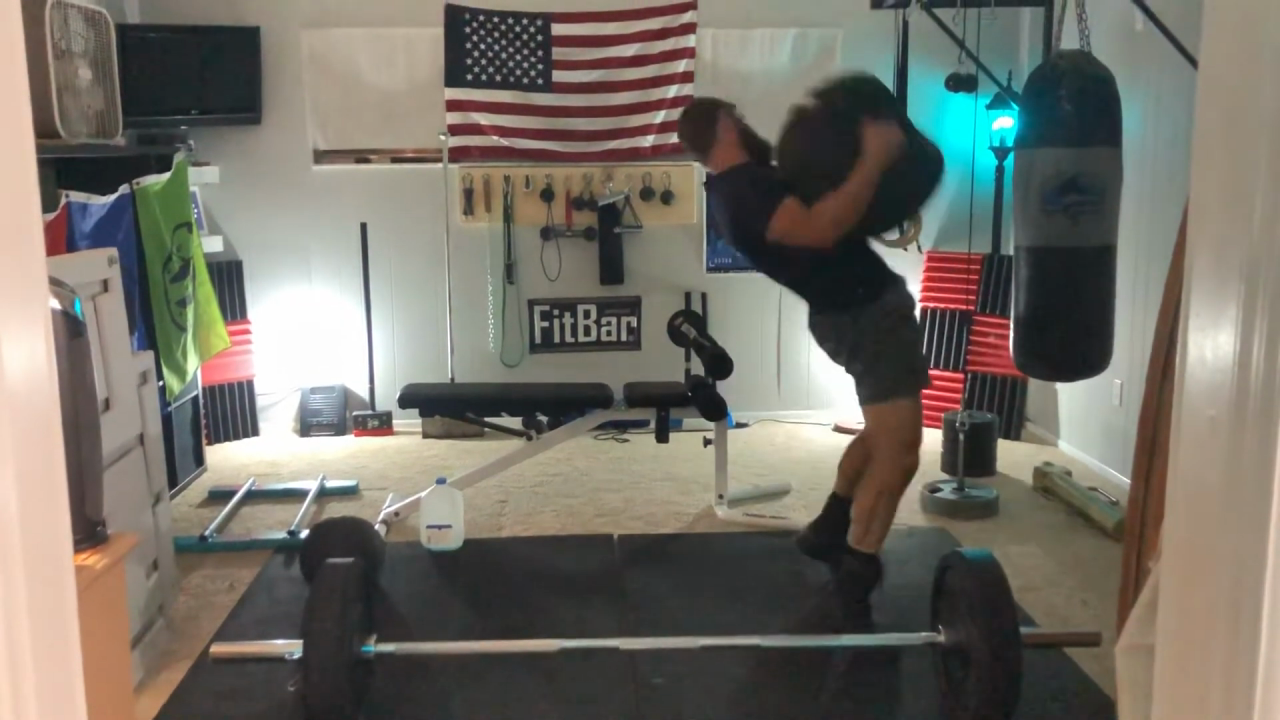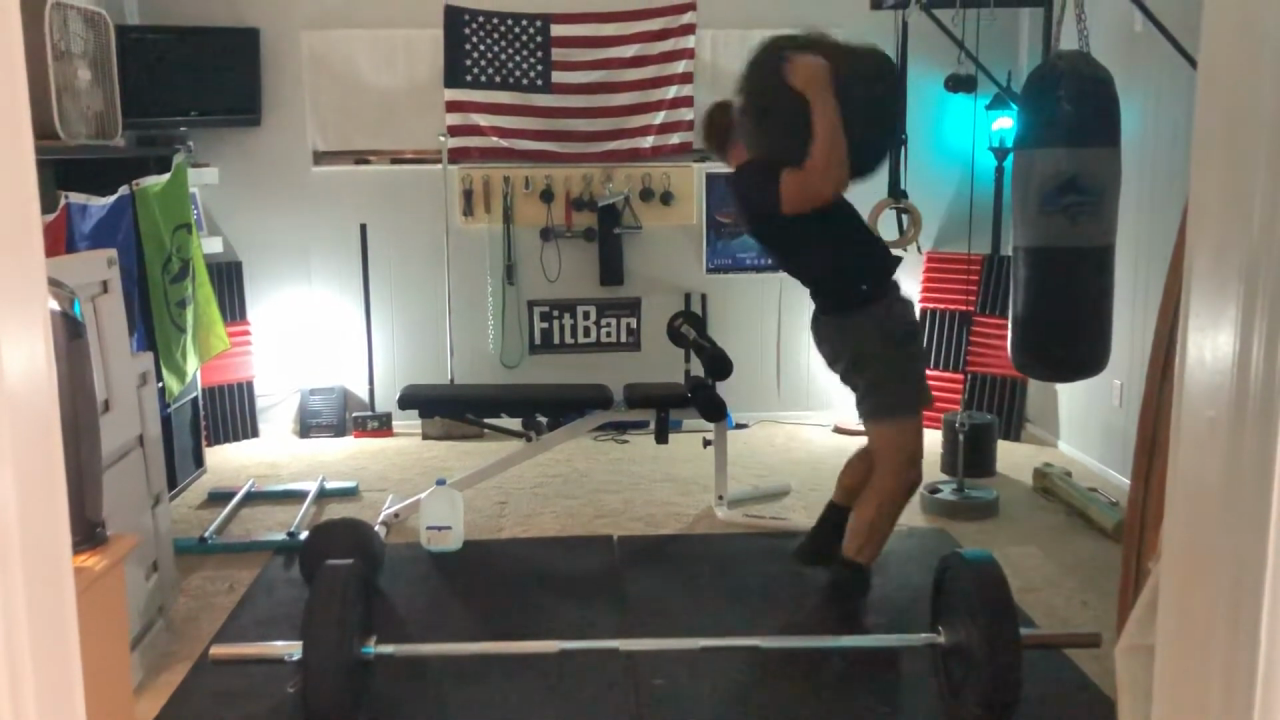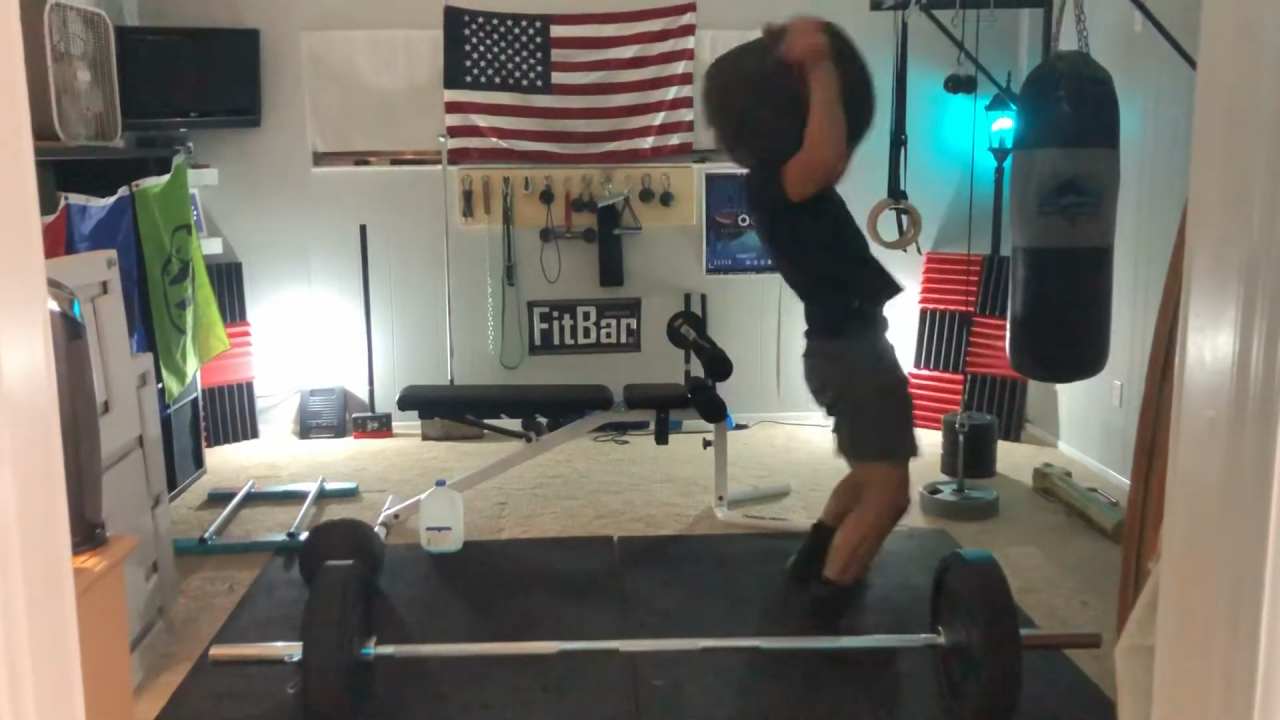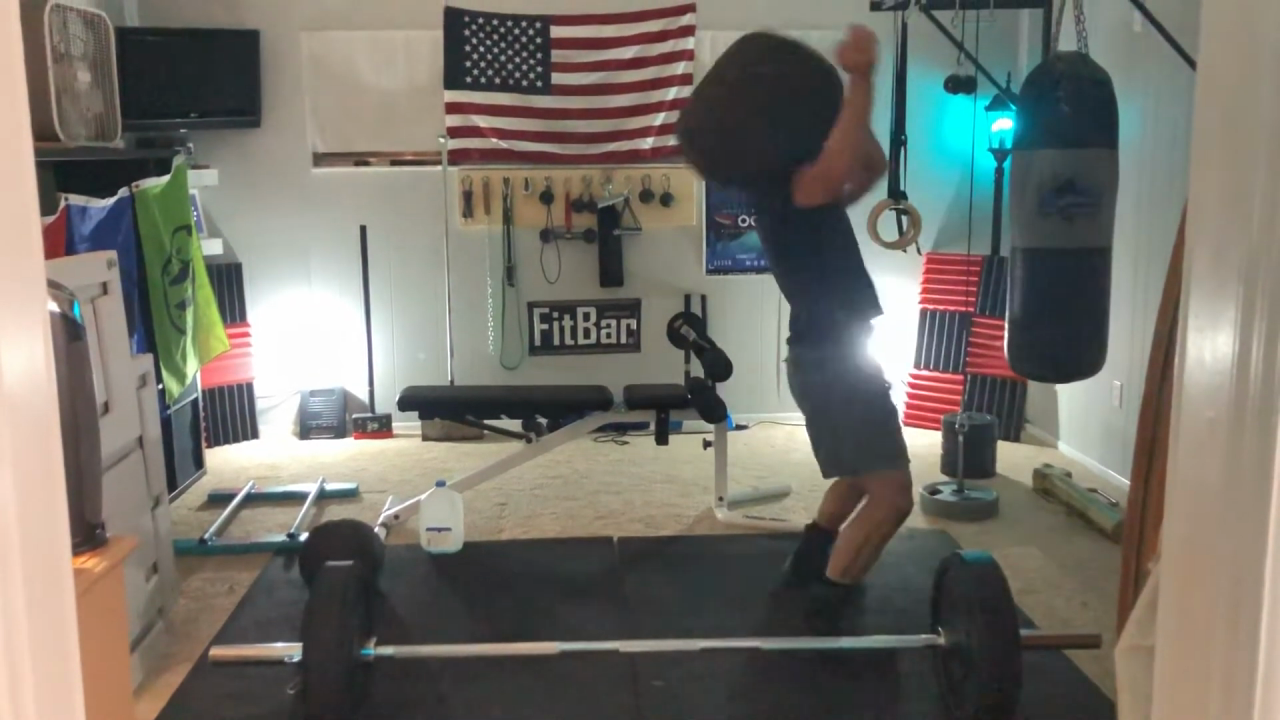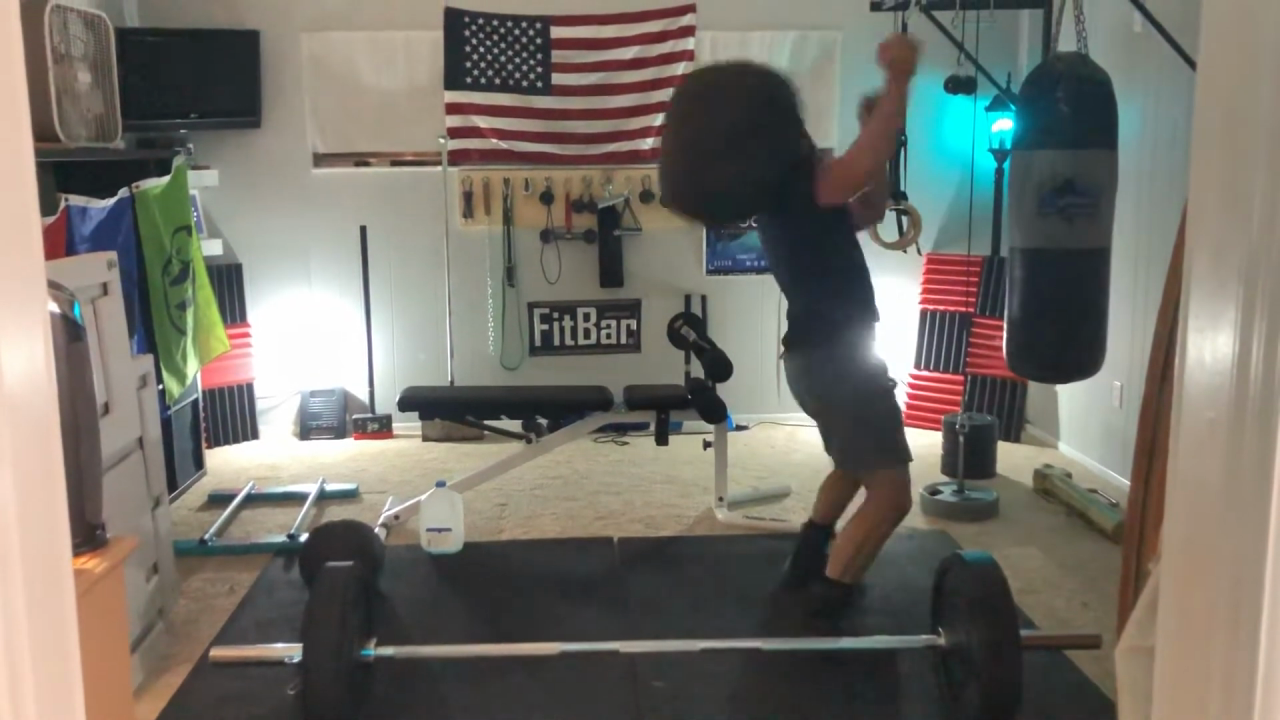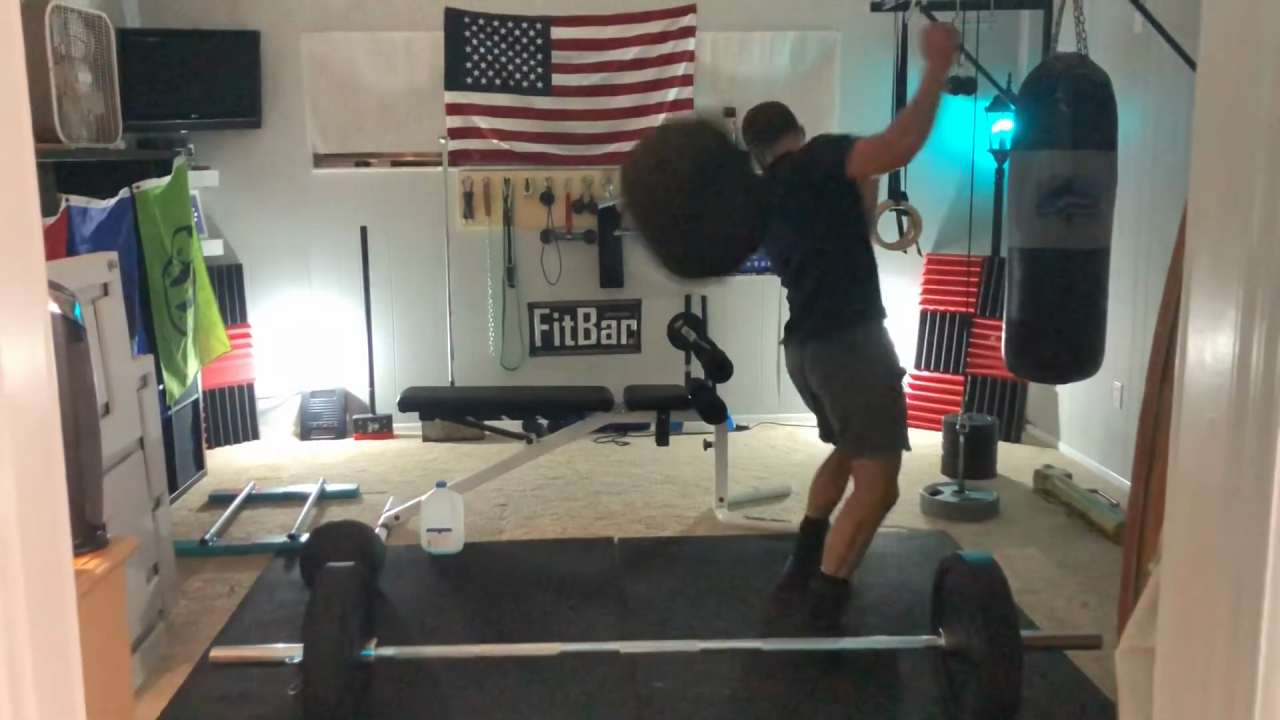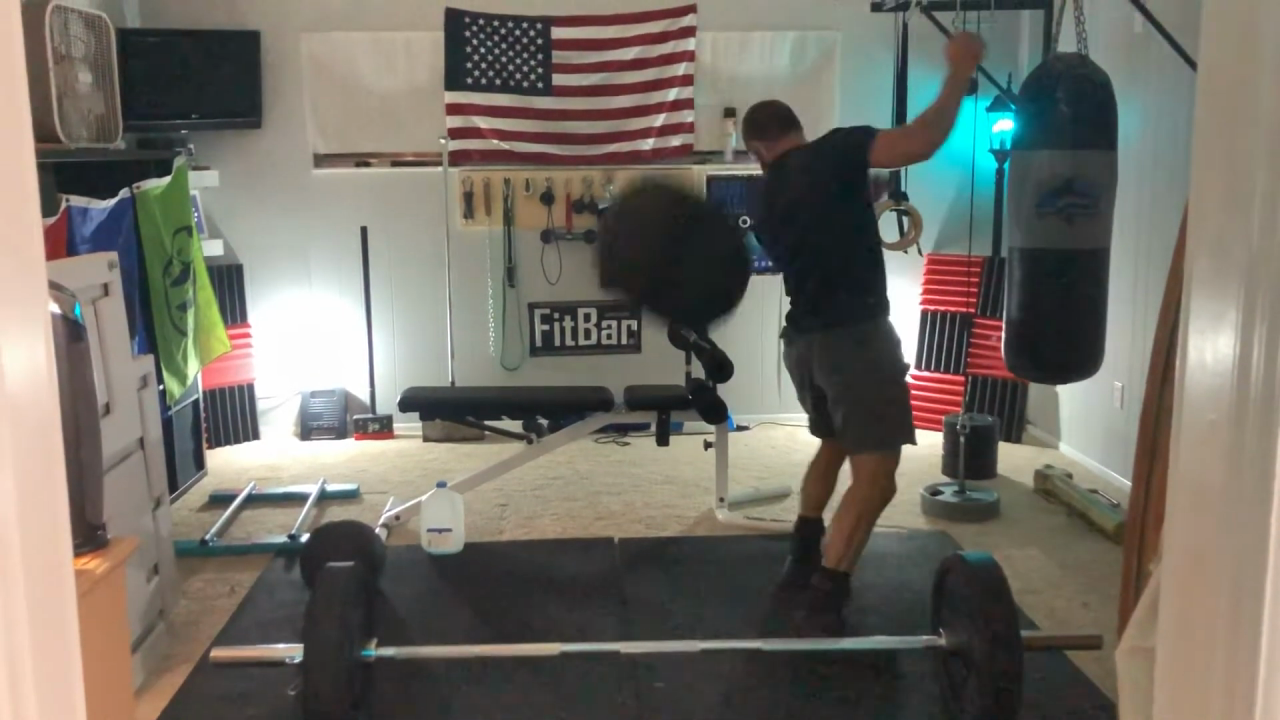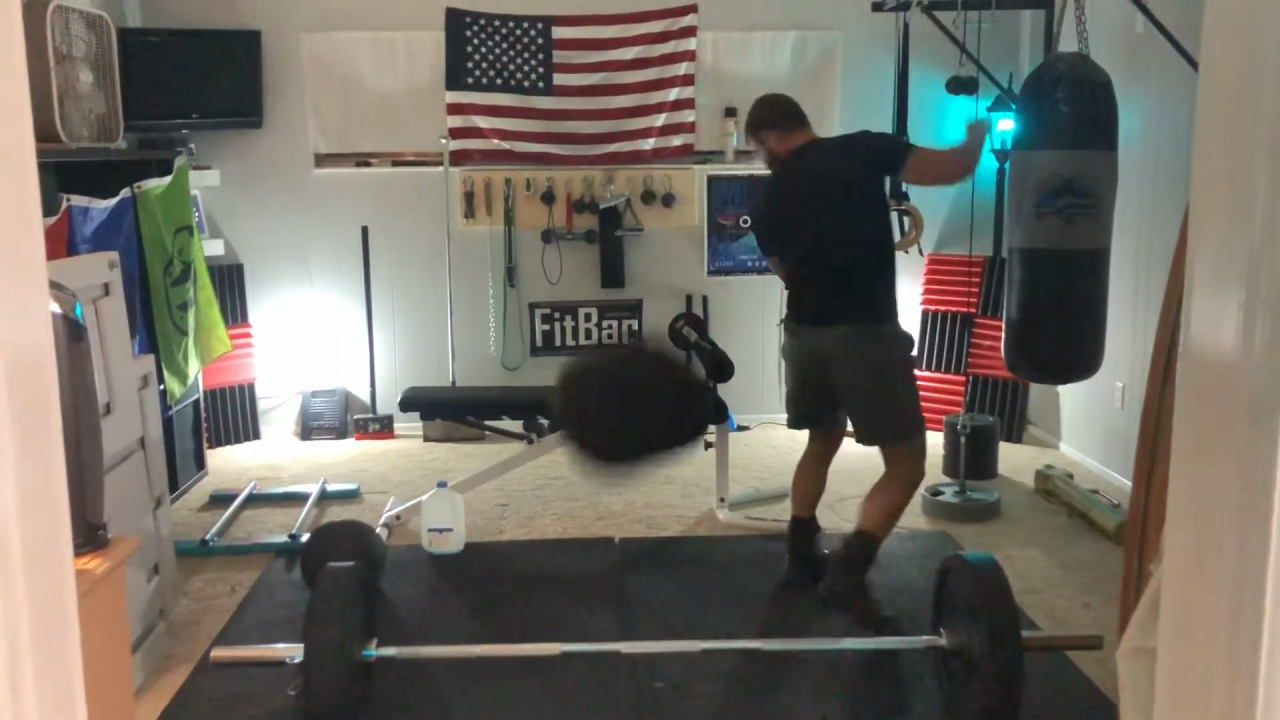
dt=0.1s
person 1, frame 1
left shoulder: (749, 185)
right shoulder: (741, 190)
left elbow: (818, 216)
right elbow: (823, 229)
right wrist: (874, 159)
left hip: (856, 310)
right hip: (862, 315)
left knee: (879, 445)
right knee: (895, 456)
left ankle: (825, 535)
right ankle: (853, 589)
person 1, frame 2
left shoulder: (762, 181)
right shoulder: (758, 184)
left elbow: (822, 174)
right elbow: (827, 181)
right wrist: (818, 94)
left hip: (862, 315)
right hip: (865, 320)
left knee: (885, 449)
right knee: (898, 467)
left ankle: (825, 540)
right ankle: (845, 596)
person 1, frame 3
left shoulder: (784, 184)
right shoulder: (771, 182)
left elbow: (828, 156)
right elbow: (826, 158)
right wrist: (818, 66)
left hip: (850, 342)
right hip: (848, 347)
left knee: (872, 468)
right knee: (887, 488)
left ankle: (814, 559)
right ankle: (824, 609)
person 1, frame 4
left shoulder: (795, 190)
right shoulder: (783, 189)
left elbow: (866, 168)
right elbow: (838, 172)
right wrist: (858, 77)
left hip: (824, 354)
right hip: (833, 360)
left knee: (867, 472)
right knee: (891, 495)
left ankle: (810, 558)
right ankle: (825, 607)
person 1, frame 5
left shoulder: (788, 194)
right shoulder: (793, 179)
left elbow: (866, 207)
right elbow: (862, 175)
left wrist: (876, 119)
right wrist: (897, 81)
left hip: (815, 352)
right hip: (835, 354)
left knee: (857, 464)
right knee: (890, 491)
left ankle: (807, 558)
right ankle: (820, 610)
person 1, frame 6
left shoulder: (773, 195)
right shoulder: (818, 162)
right elbow: (899, 147)
left wrist: (858, 194)
right wrist: (936, 69)
left hip: (807, 343)
right hip: (847, 342)
left knee: (851, 452)
right knee: (877, 484)
left ankle: (805, 562)
right ankle: (822, 608)
person 1, frame 7
left shoulder: (770, 196)
right shoulder: (836, 150)
right elbow: (922, 139)
right wrist: (959, 76)
left hip: (802, 337)
right hip: (856, 335)
left knee: (835, 444)
right knee: (875, 476)
left ankle: (804, 561)
right ankle: (823, 603)
person 1, frame 8
left shoulder: (770, 203)
right shoulder: (859, 150)
right elbow: (952, 169)
right wrist: (976, 139)
left hip: (803, 335)
right hip: (867, 338)
left knee: (821, 442)
right knee: (905, 462)
left ankle: (799, 560)
right ankle: (849, 570)
